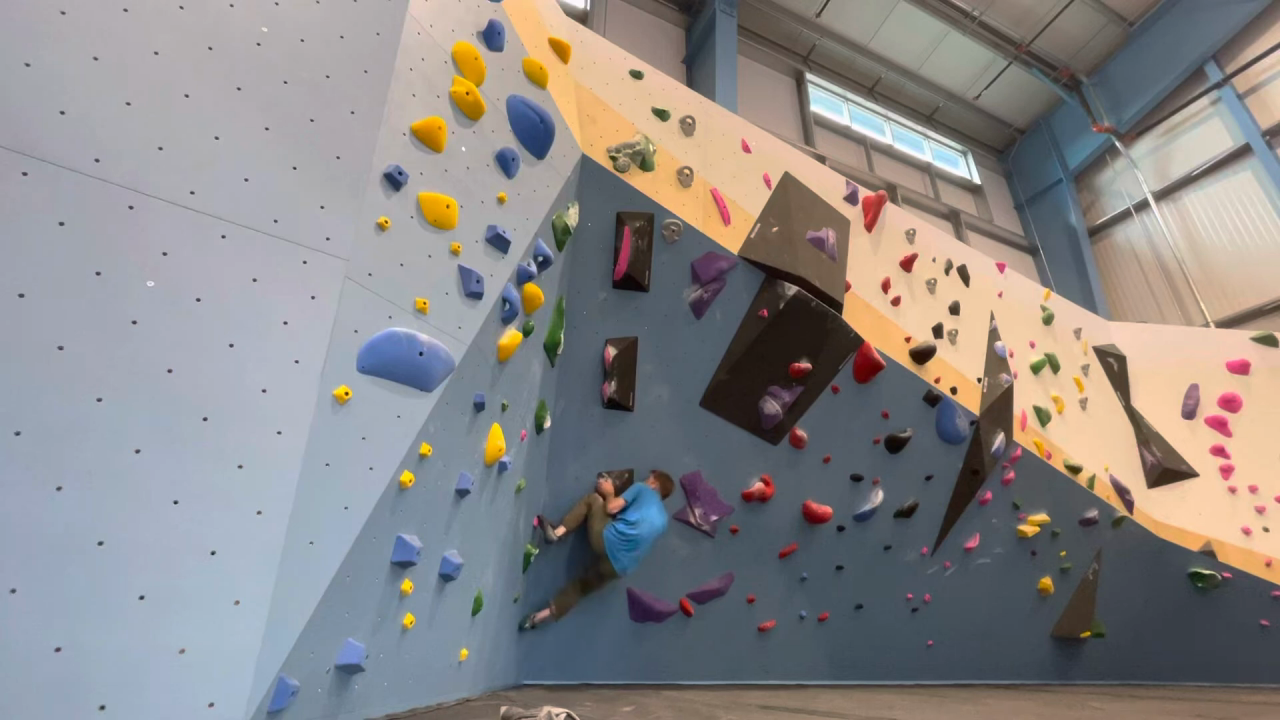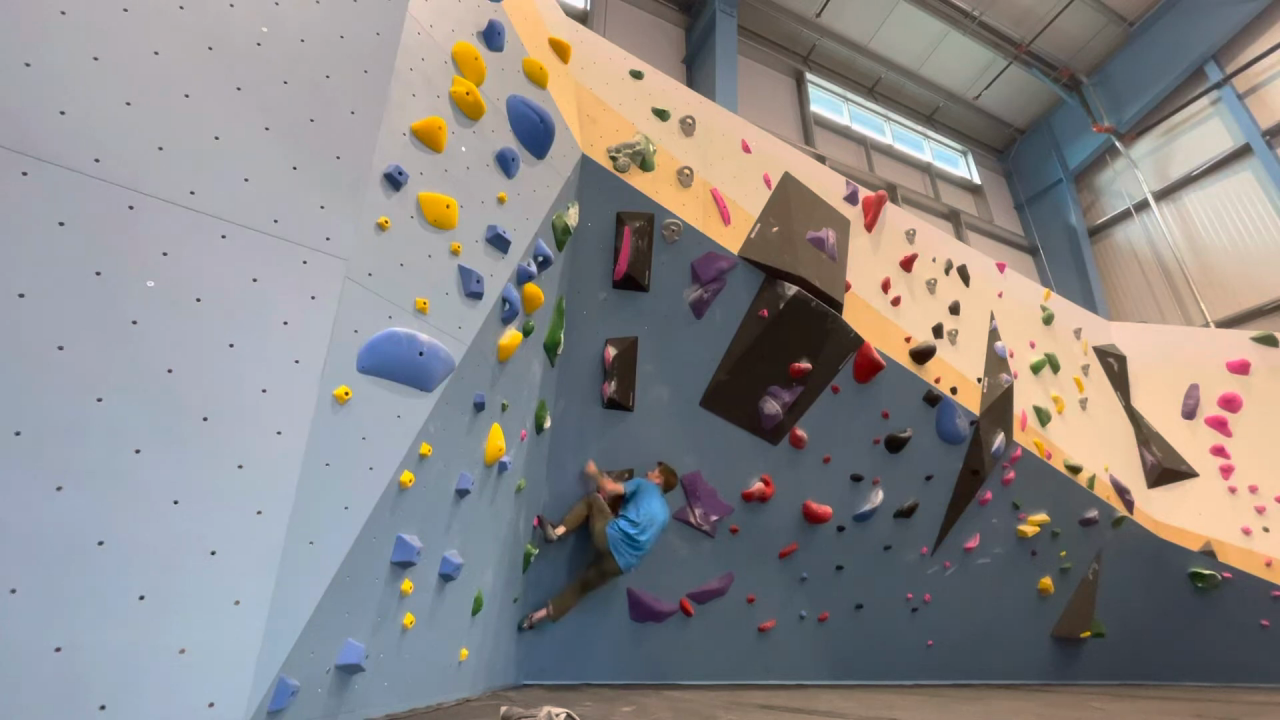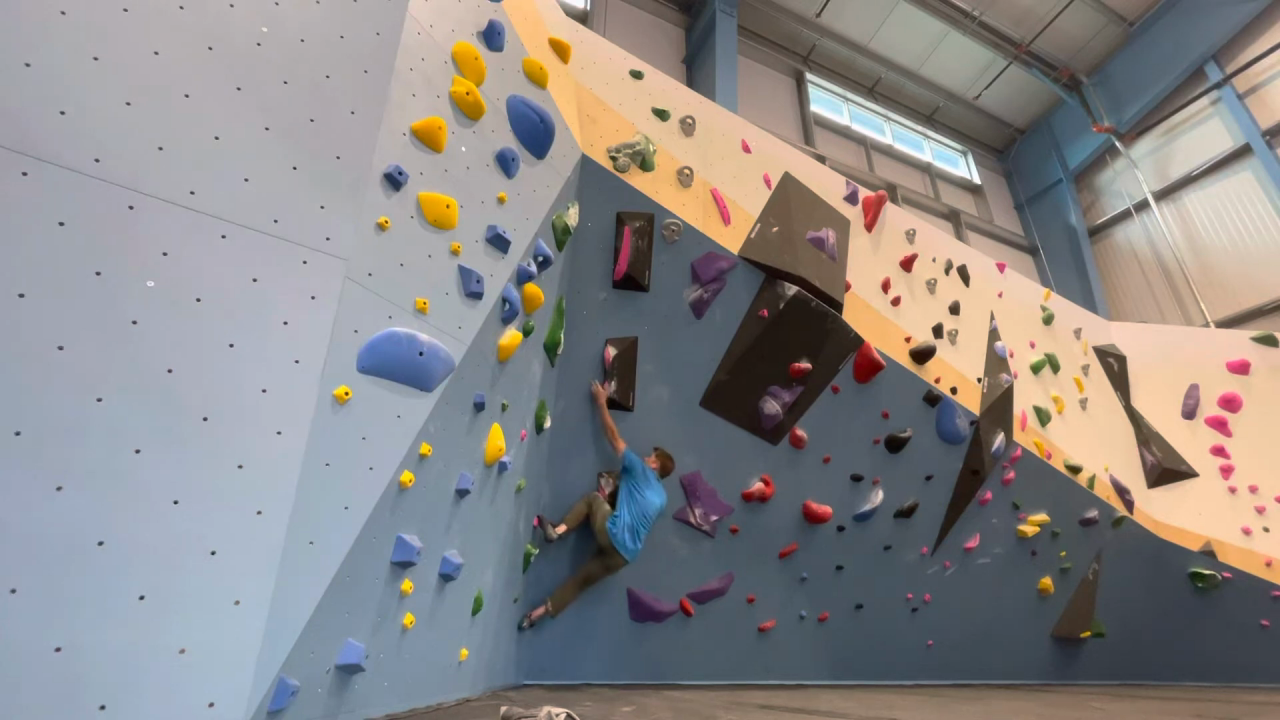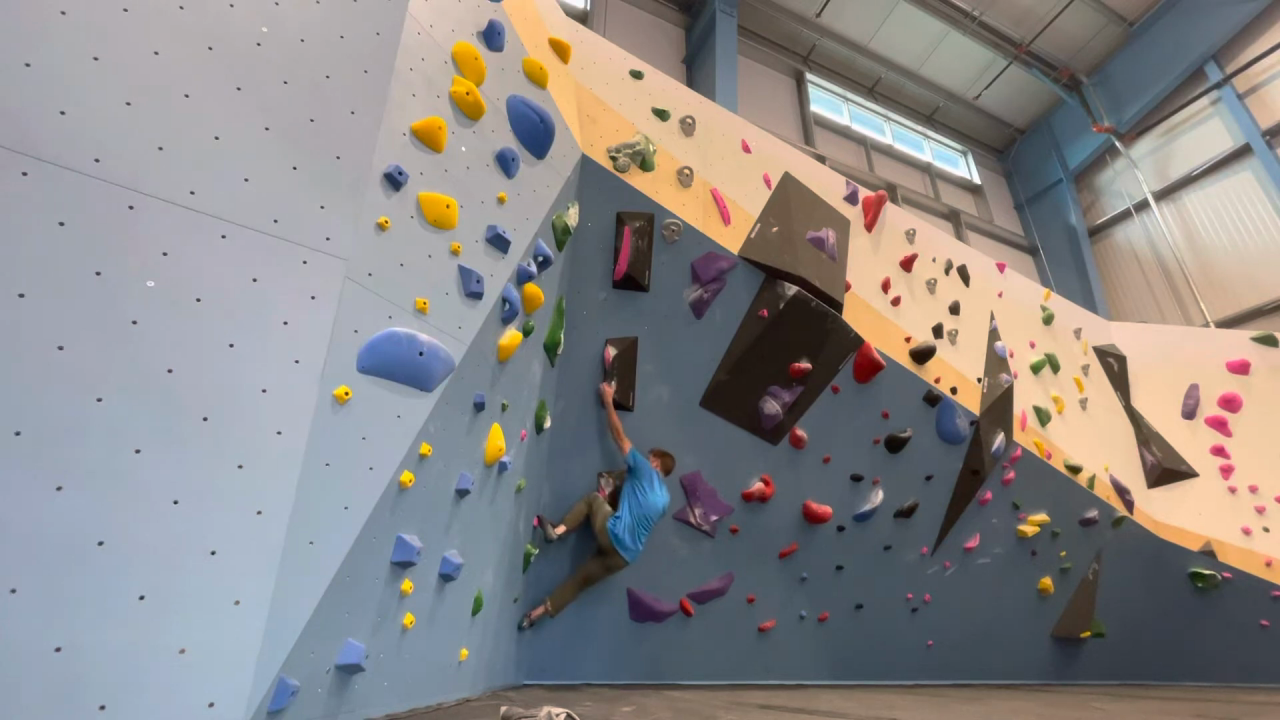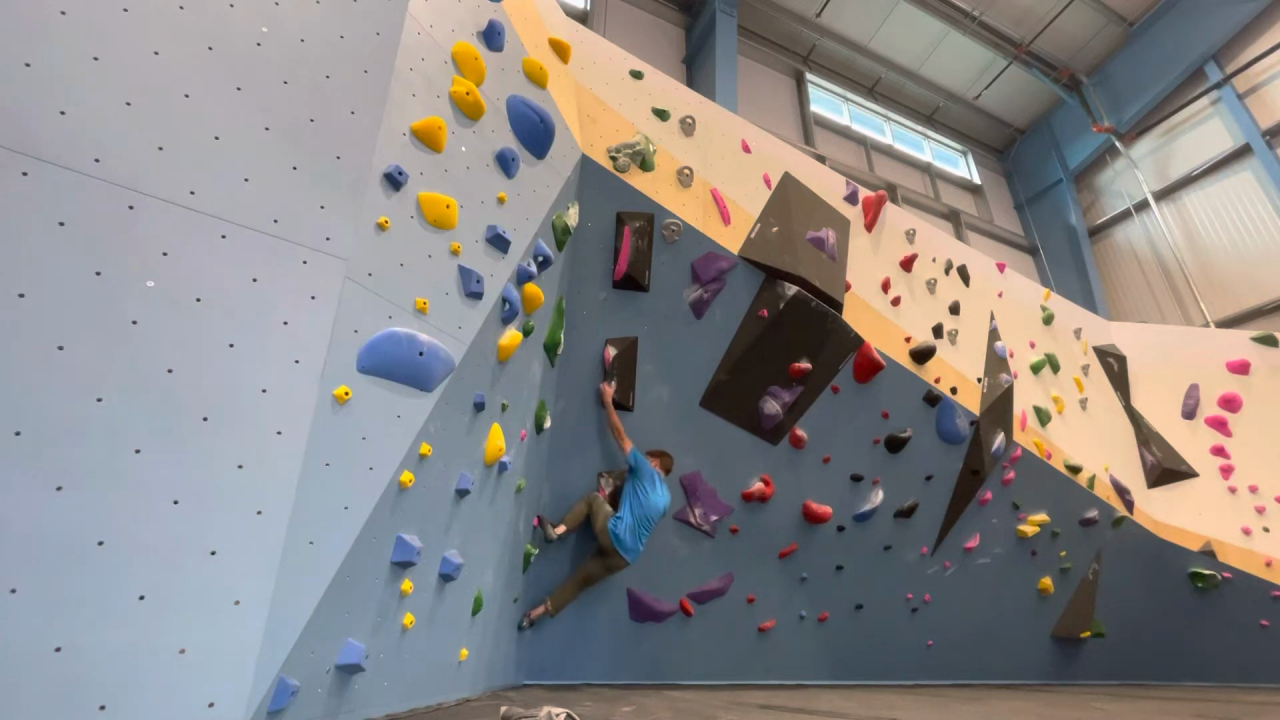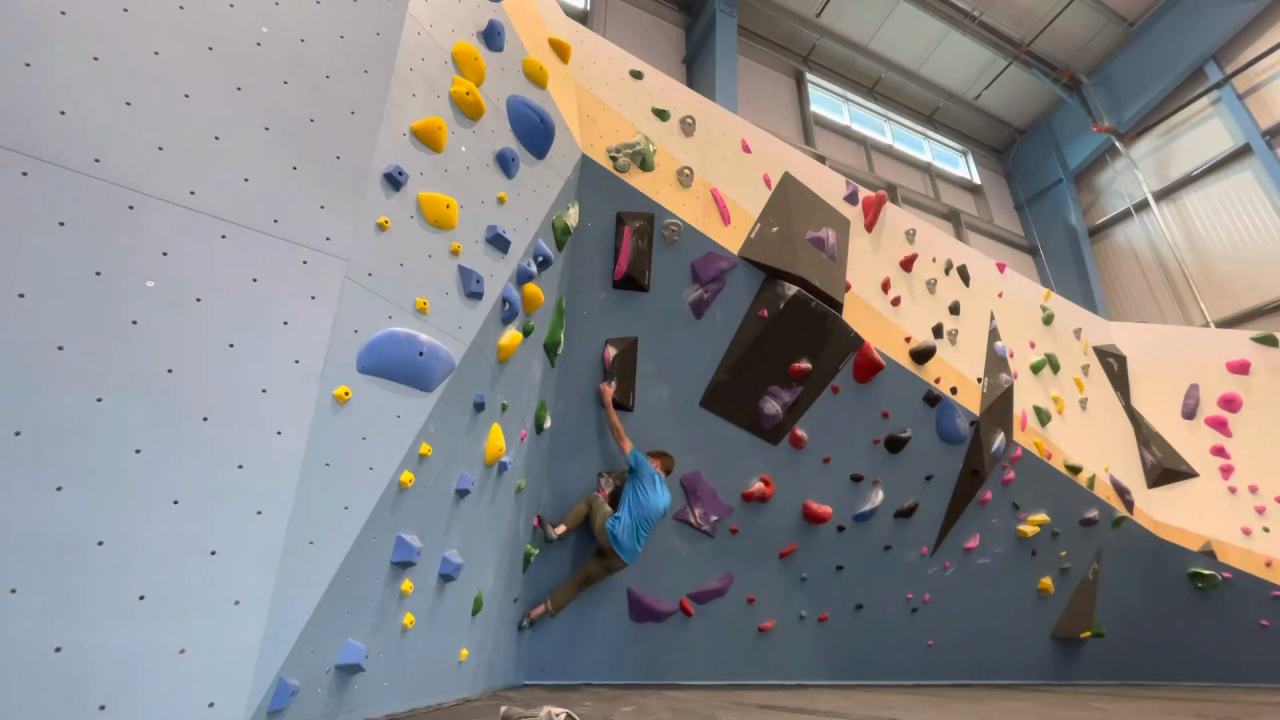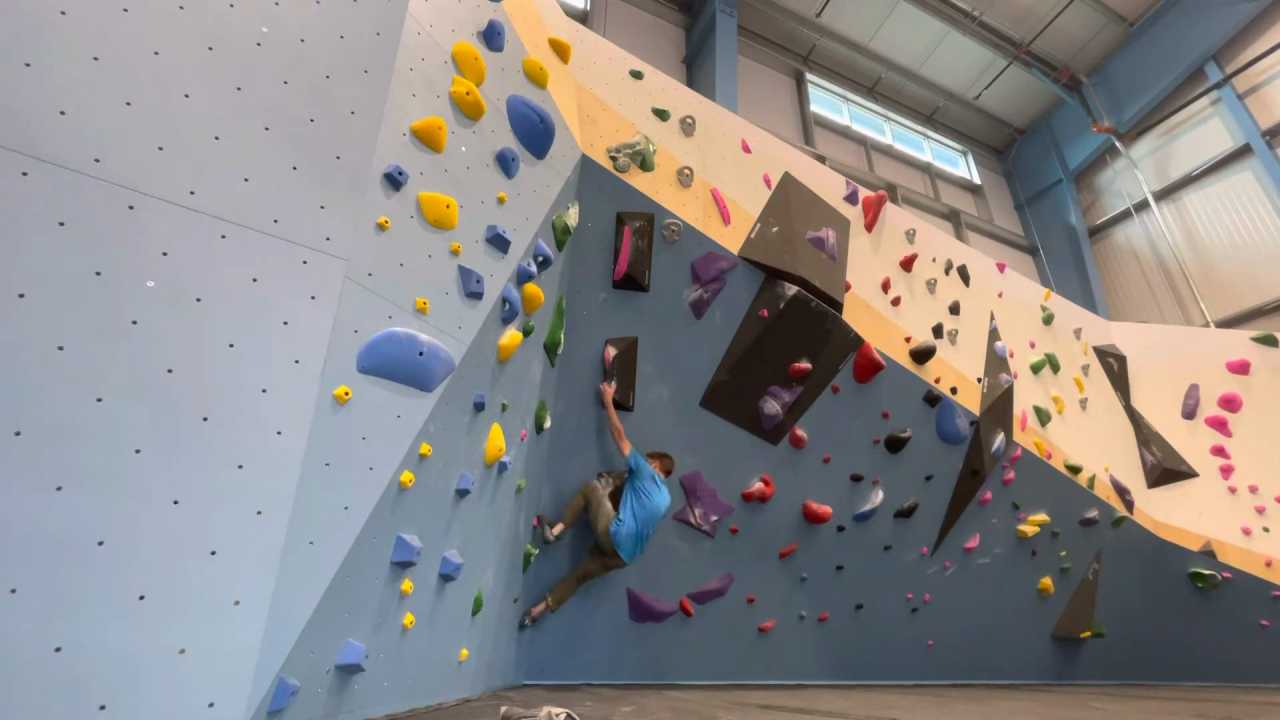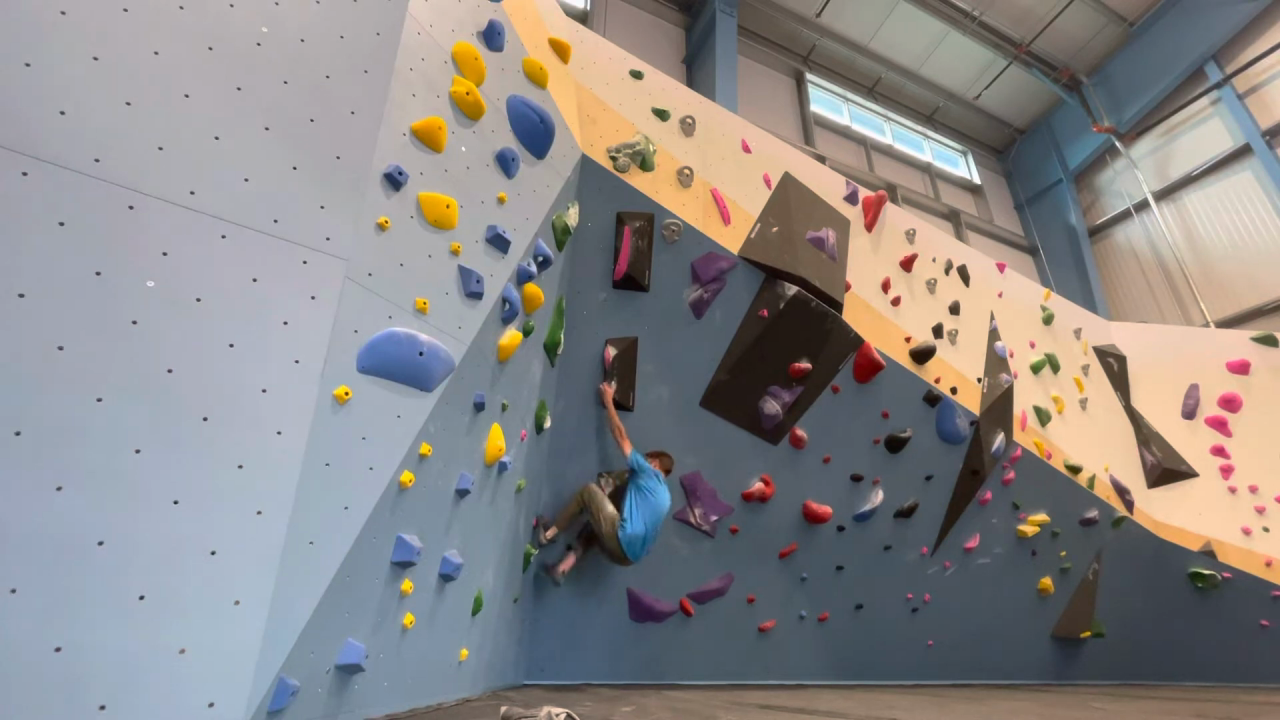
dt=0.3s
person 1, frame 1
left shoulder: (643, 489)
right shoulder: (662, 519)
left elbow: (612, 508)
left wrist: (608, 493)
left hip: (607, 540)
left knee: (593, 498)
right knee: (582, 585)
left ankle: (557, 532)
person 1, frame 2
left shoulder: (644, 485)
right shoulder: (665, 513)
left elbow: (608, 489)
left wrist: (595, 473)
left hip: (613, 540)
right hip: (623, 563)
left knee: (593, 498)
right knee: (583, 584)
left ankle: (557, 530)
right ankle: (541, 615)
person 1, frame 3
left shoulder: (640, 470)
right shoulder: (661, 497)
left elbow: (614, 437)
left wrist: (601, 402)
right wrist: (611, 499)
left hip: (612, 535)
right hip: (625, 554)
left knee: (593, 498)
right knee: (581, 579)
left ankle: (557, 530)
right ankle: (541, 612)
person 1, frame 4
left shoulder: (644, 470)
right shoulder: (664, 498)
left elbow: (619, 436)
left wrist: (608, 400)
right wrist: (614, 496)
left hip: (612, 535)
right hip: (626, 554)
left knee: (593, 499)
right knee: (580, 579)
left ankle: (557, 530)
right ankle: (539, 612)
person 1, frame 5
left shoulder: (645, 470)
right shoulder: (665, 497)
left elbow: (620, 435)
left wrist: (608, 400)
right wrist: (616, 497)
left hip: (614, 536)
right hip: (627, 555)
left knee: (594, 498)
right knee: (581, 579)
left ankle: (558, 530)
right ankle: (541, 610)
person 1, frame 6
left shoulder: (645, 471)
right shoulder: (666, 498)
left elbow: (620, 437)
left wrist: (607, 401)
left hip: (611, 536)
right hip: (626, 556)
left knee: (593, 498)
right knee: (580, 579)
left ankle: (557, 530)
right ankle: (539, 611)
person 1, frame 7
left shoulder: (645, 472)
right shoulder: (665, 498)
left elbow: (620, 437)
left wrist: (608, 401)
left hip: (613, 537)
right hip: (625, 556)
left knee: (591, 487)
right knee: (580, 574)
left ankle: (555, 530)
right ankle: (539, 609)
person 1, frame 8
left shoulder: (648, 473)
right shoulder: (664, 495)
left elbow: (621, 438)
left wrist: (608, 401)
left hip: (621, 539)
right hip: (630, 554)
left knee: (590, 490)
right knee: (591, 530)
left ankle: (549, 533)
right ankle: (564, 567)
